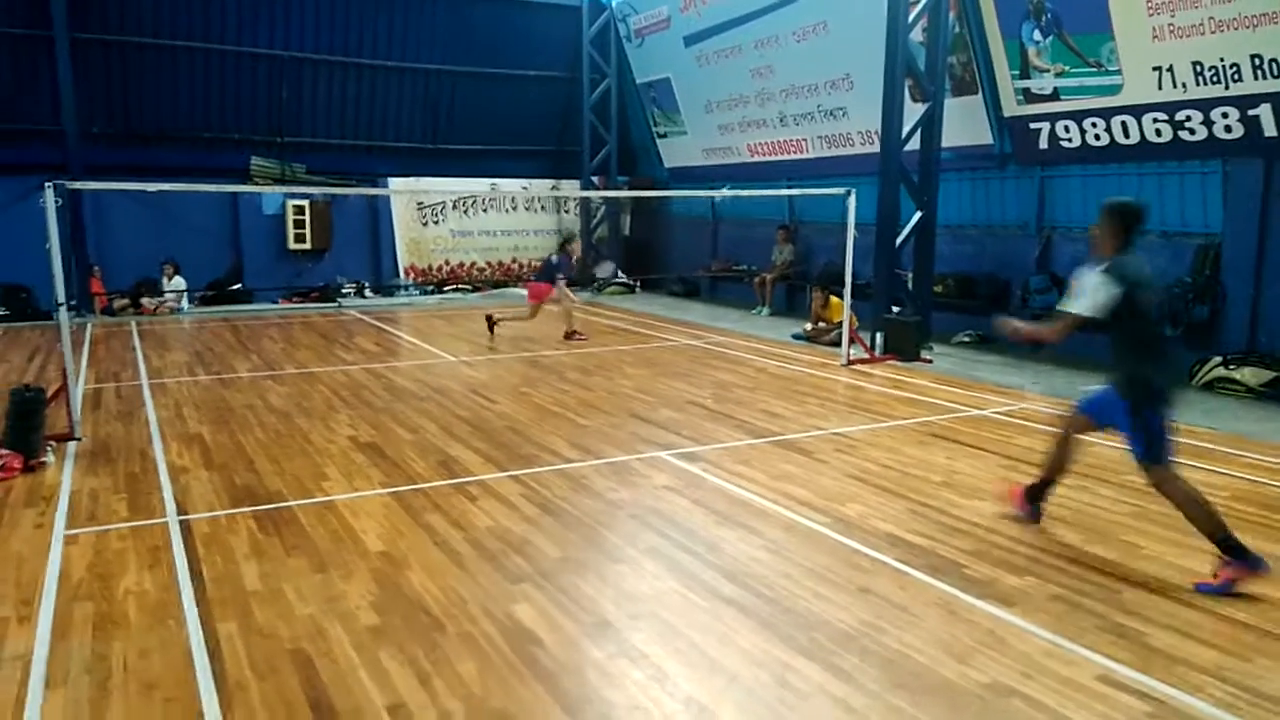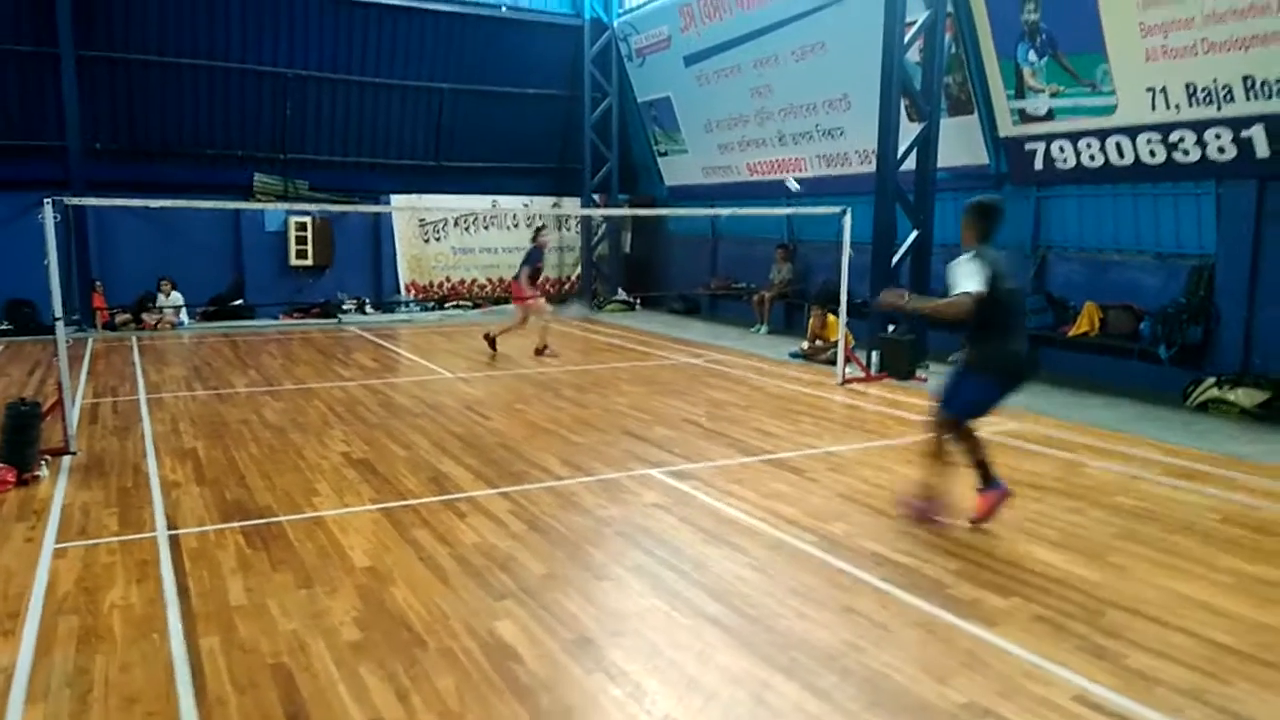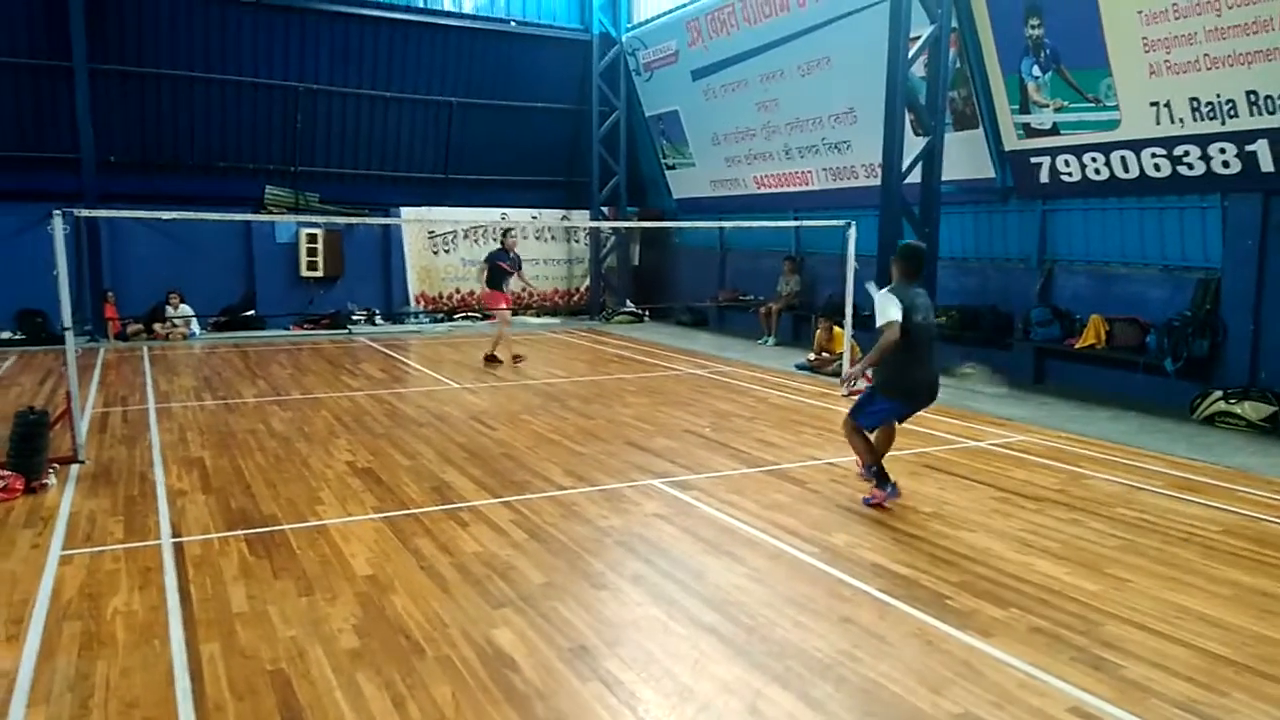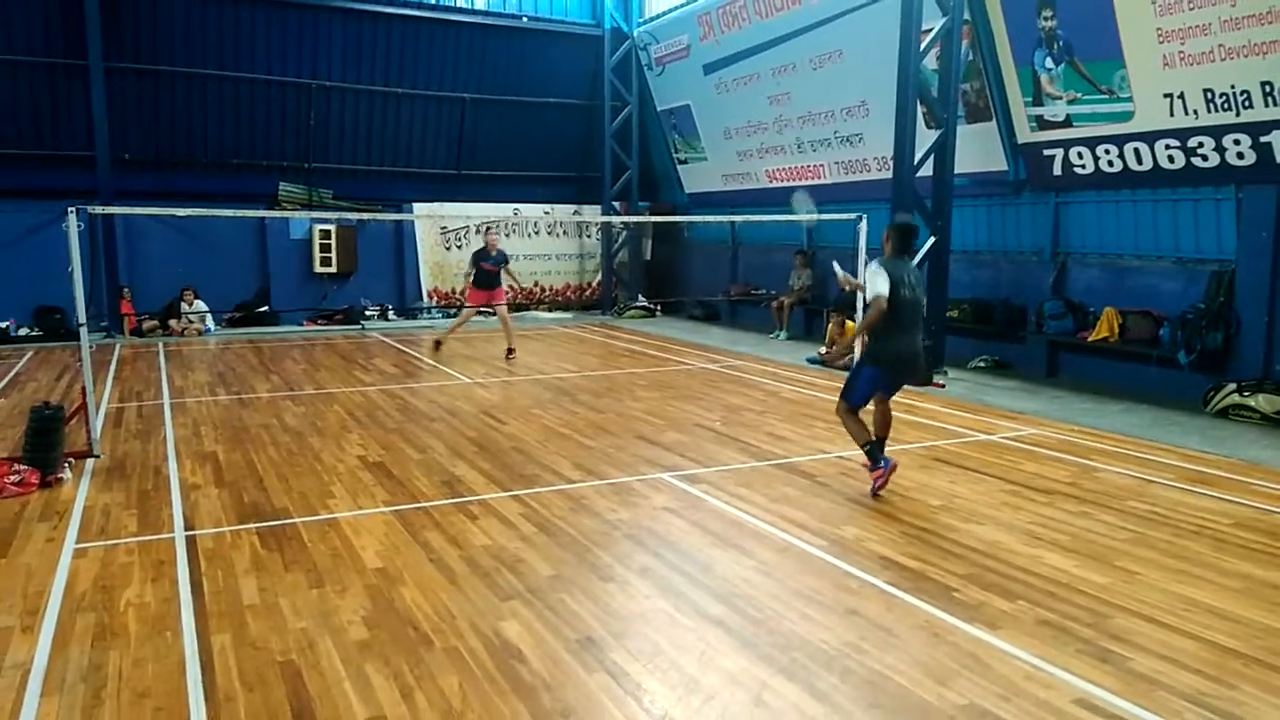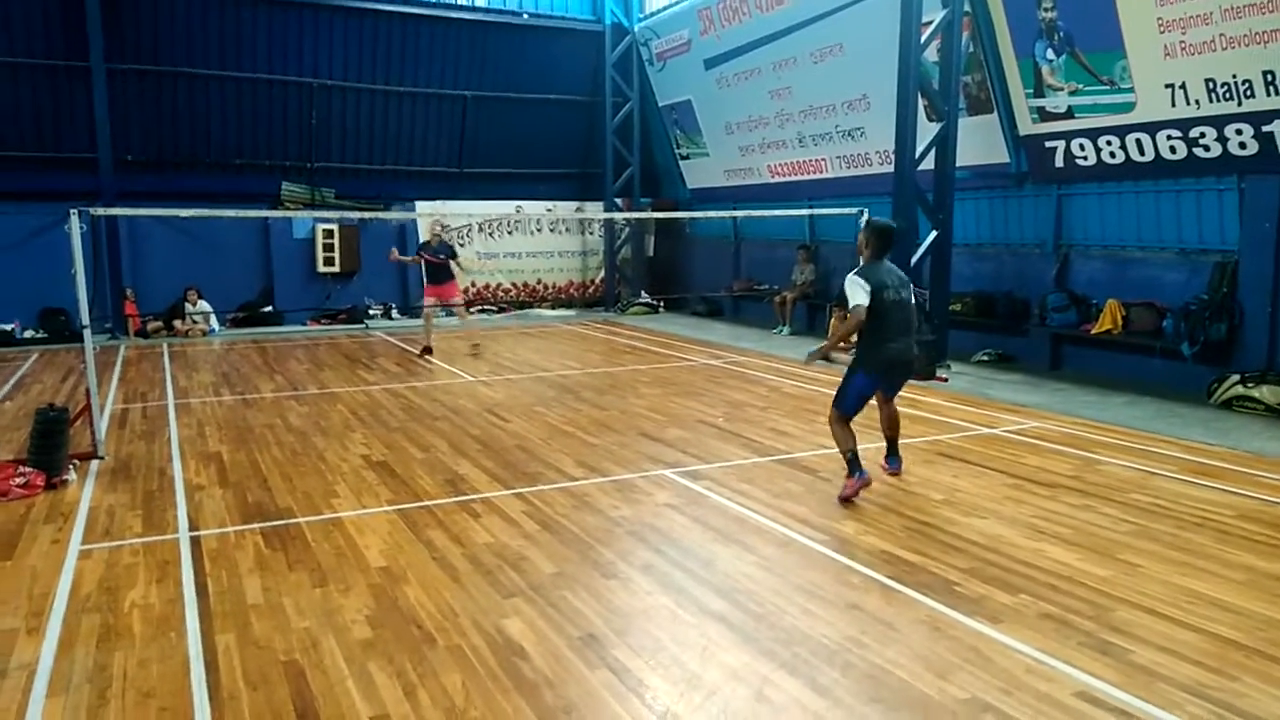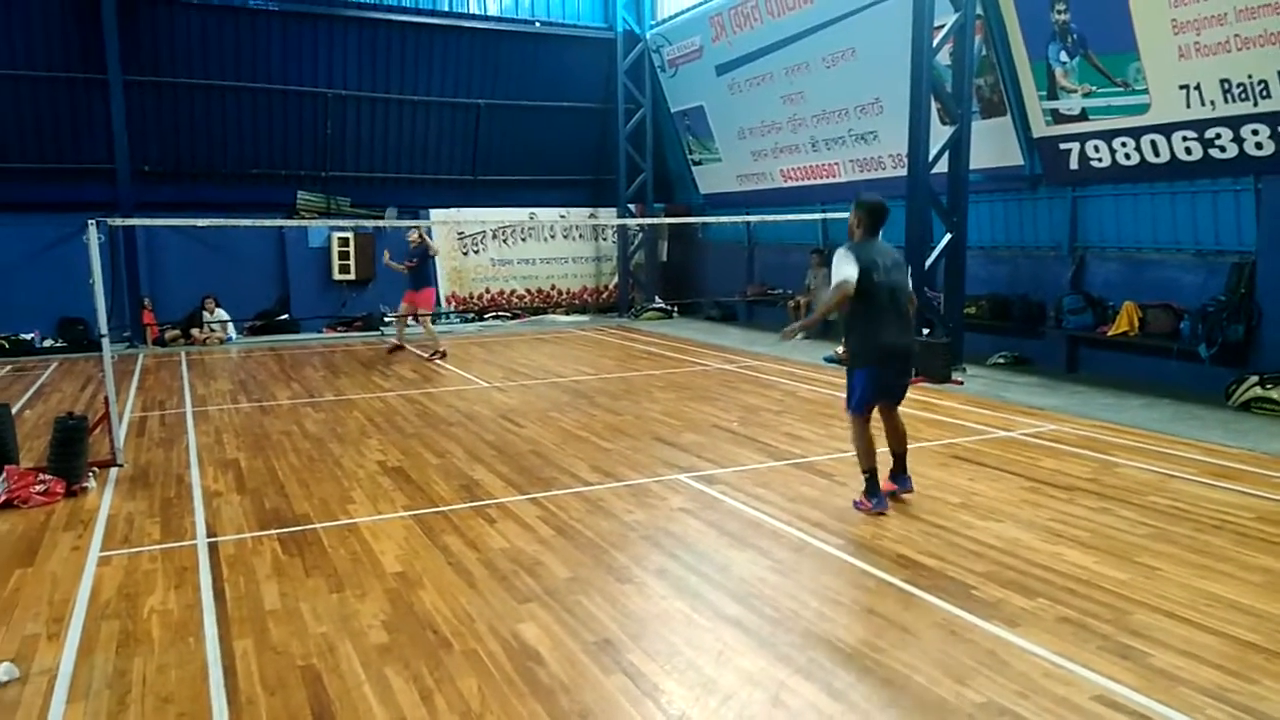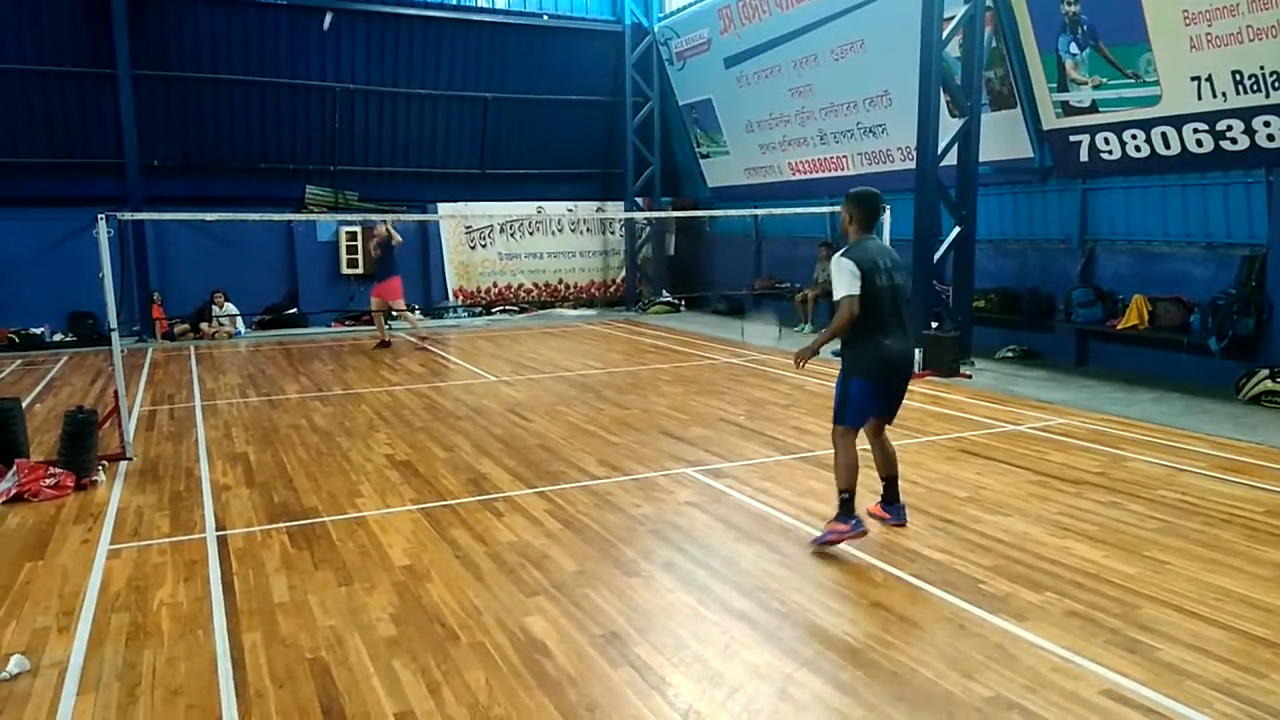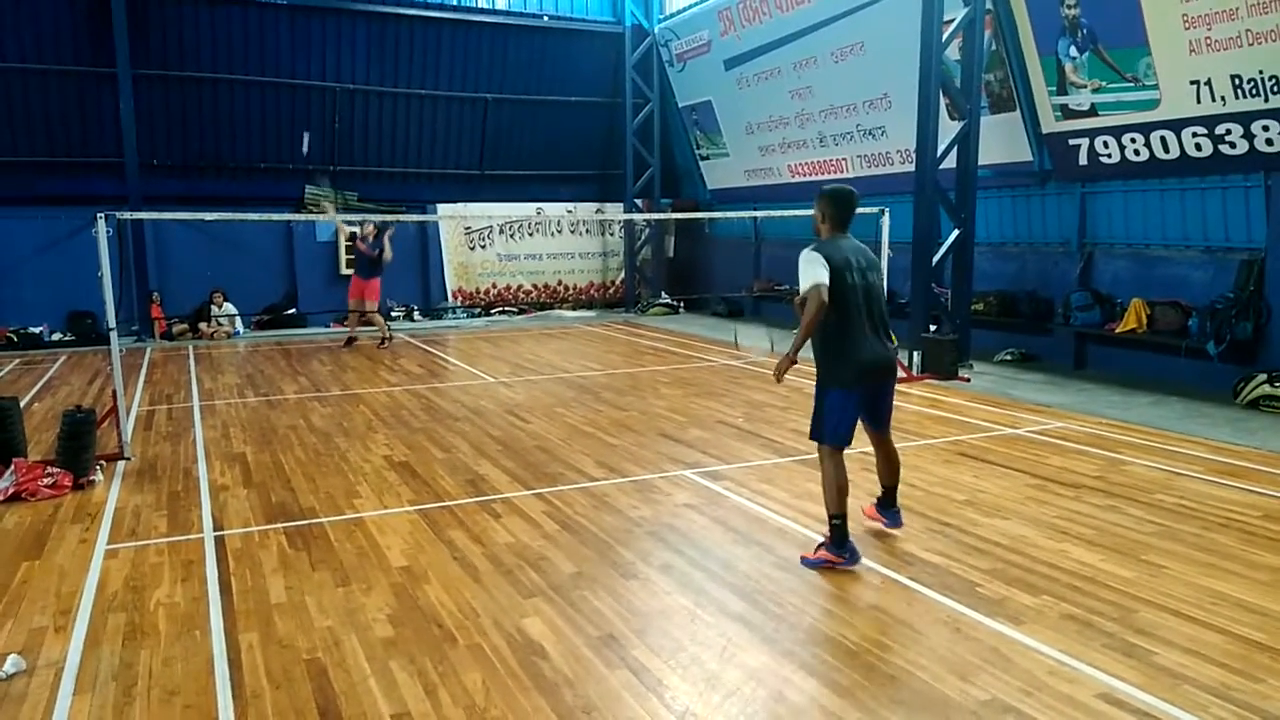
dt=0.3s
person 1, frame 1
left shoulder: (1099, 276)
right shoulder: (1135, 270)
left elbow: (1057, 331)
left wrist: (1020, 329)
left hip: (1139, 387)
right hip: (1140, 381)
left knee: (1159, 475)
right knee: (1071, 425)
left ankle: (1239, 558)
right ankle: (1034, 498)
person 1, frame 2
left shoulder: (969, 262)
right shoulder: (997, 259)
left elbow: (964, 305)
left wrist: (909, 303)
left hip: (989, 361)
right hip: (1014, 359)
left knee: (941, 422)
right knee: (956, 424)
left ankle: (929, 498)
right ankle: (989, 487)
person 1, frame 3
left shoulder: (888, 296)
right shoulder: (923, 298)
left elbow: (892, 335)
left wrist: (861, 366)
left hip: (896, 384)
right hip: (927, 388)
left knee: (853, 426)
right knee: (887, 417)
left ankle: (884, 485)
right ankle: (874, 467)
person 1, frame 4
left shoulder: (878, 268)
right shoulder: (913, 274)
left elbow: (878, 308)
left wrist: (854, 335)
right wrist: (858, 287)
left hip: (883, 354)
right hip: (913, 356)
left knee: (846, 409)
right knee: (881, 397)
left ankle: (878, 462)
right ankle: (877, 456)
person 1, frame 5
left shoulder: (858, 278)
right shoulder: (901, 276)
left elbow: (858, 319)
left wrist: (826, 347)
left hip: (873, 360)
right hip: (905, 358)
left knee: (838, 418)
right knee: (885, 402)
left ankle: (855, 473)
right ankle: (893, 458)
person 1, frame 6
left shoulder: (849, 254)
right shoulder: (896, 257)
left elbow: (844, 293)
right elbow: (911, 302)
left wrist: (803, 324)
left hip: (869, 350)
right hip: (903, 348)
left knee: (860, 420)
right knee: (889, 412)
left ankle: (873, 493)
right ankle: (900, 477)
person 1, frame 7
left shoulder: (846, 259)
right shoulder: (891, 255)
left elbow: (849, 312)
left wrist: (815, 345)
left hip: (866, 359)
right hip: (900, 355)
left knee: (844, 433)
right knee: (875, 429)
left ankle: (846, 516)
right ankle: (891, 505)
person 1, frame 8
left shoulder: (815, 254)
right shoulder: (866, 255)
left elbow: (818, 302)
left wrist: (793, 352)
left hip: (843, 367)
right hip: (882, 360)
left knee: (830, 450)
right knee: (880, 436)
left ankle: (839, 544)
right ankle: (888, 508)
